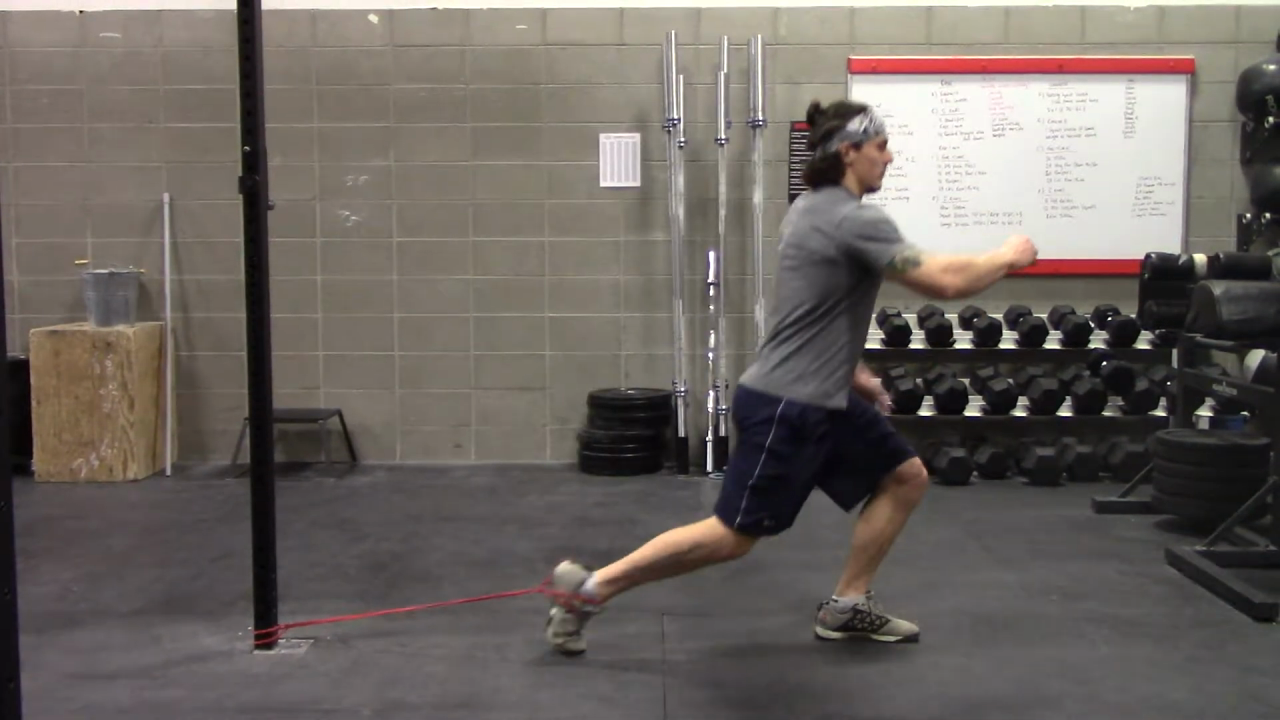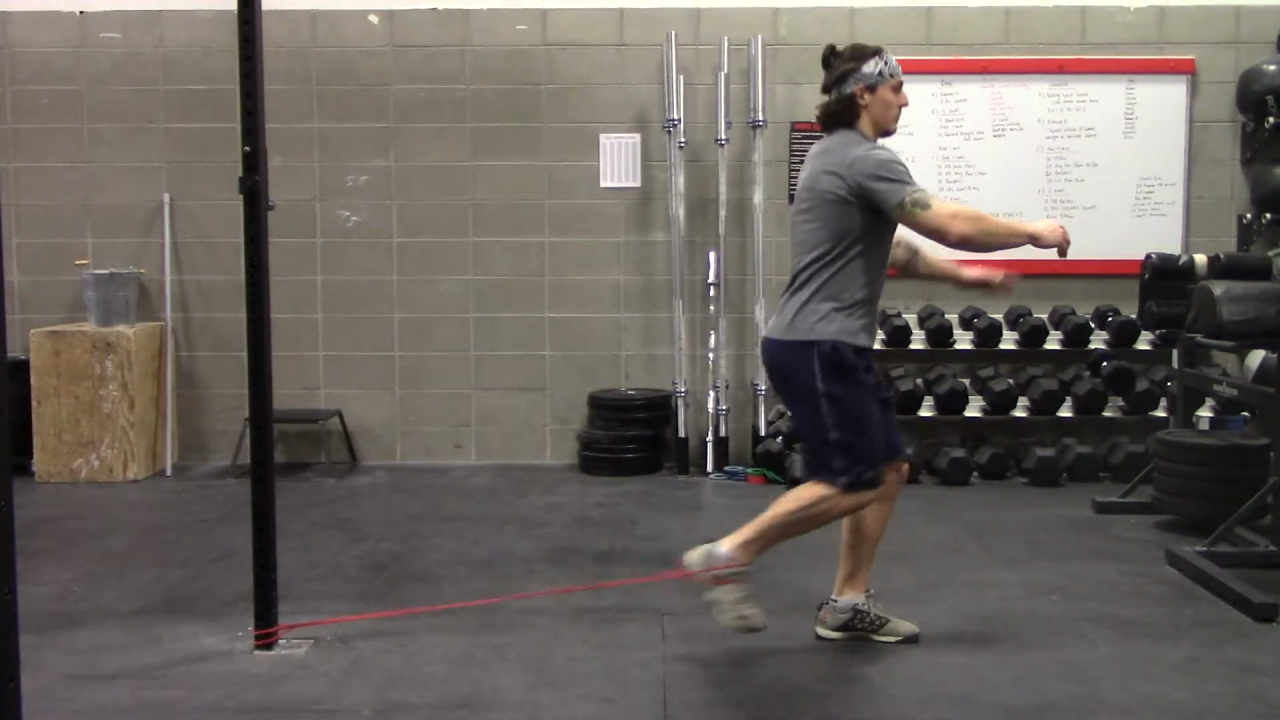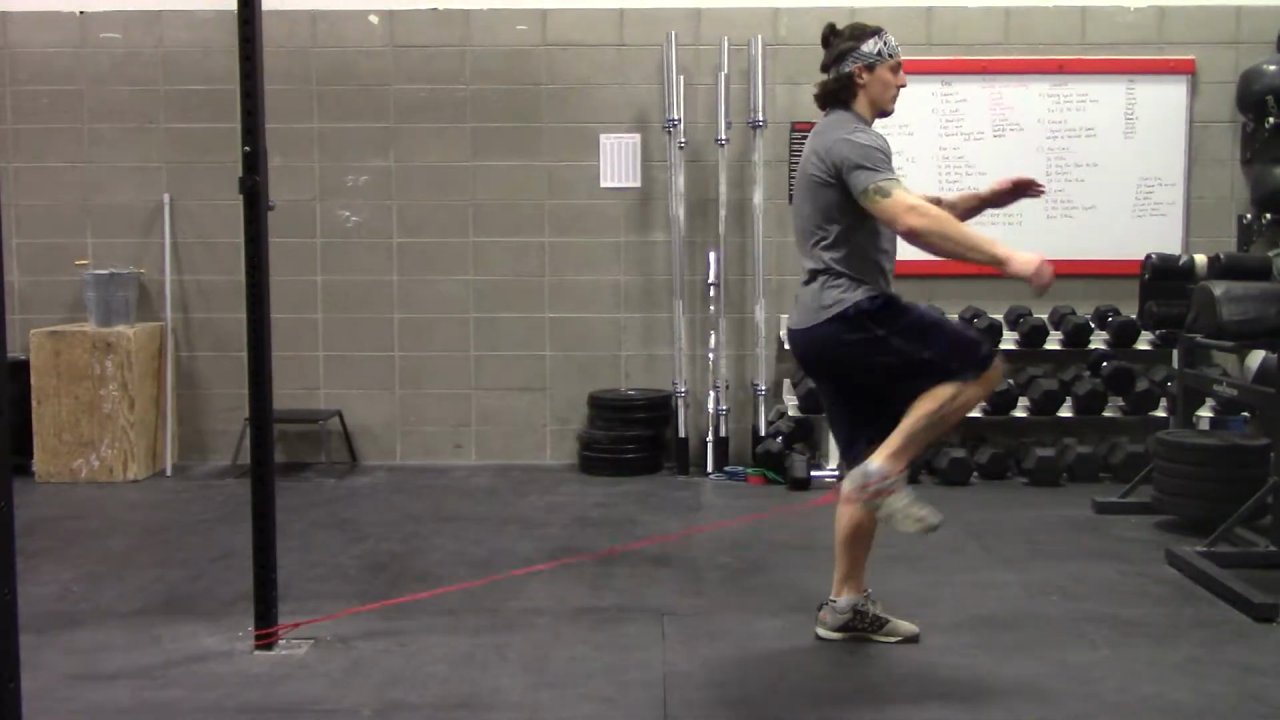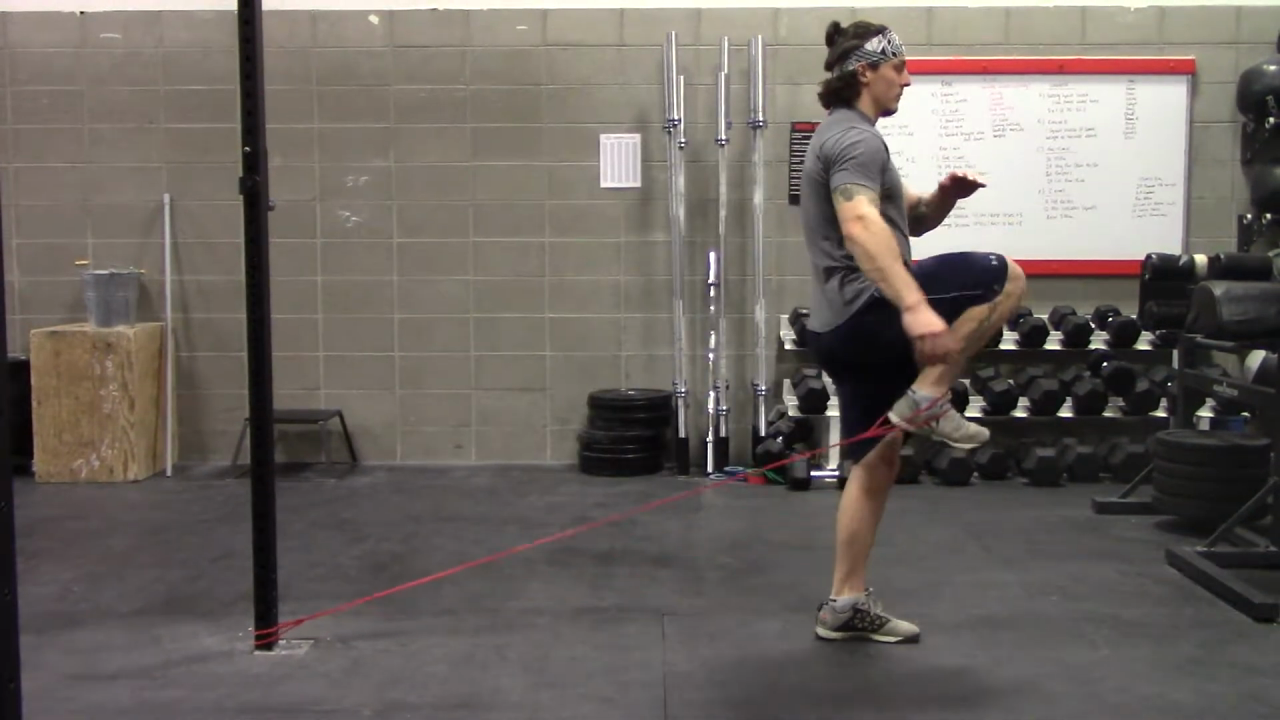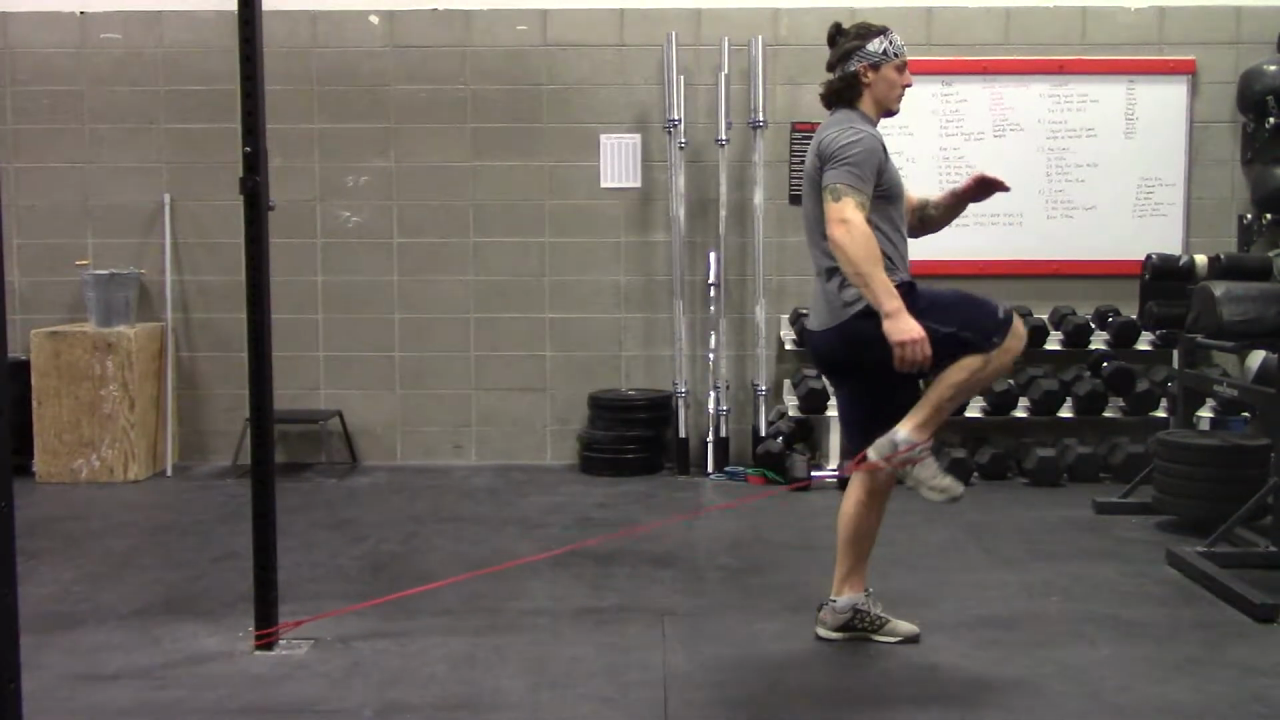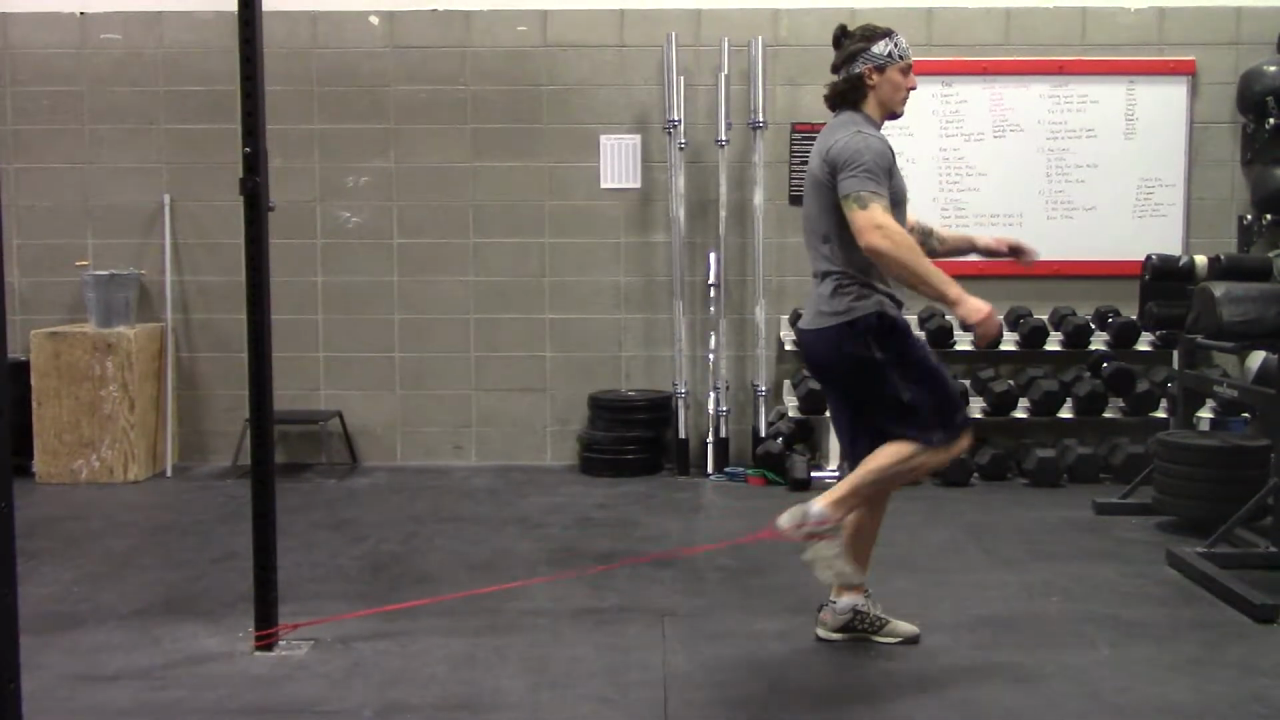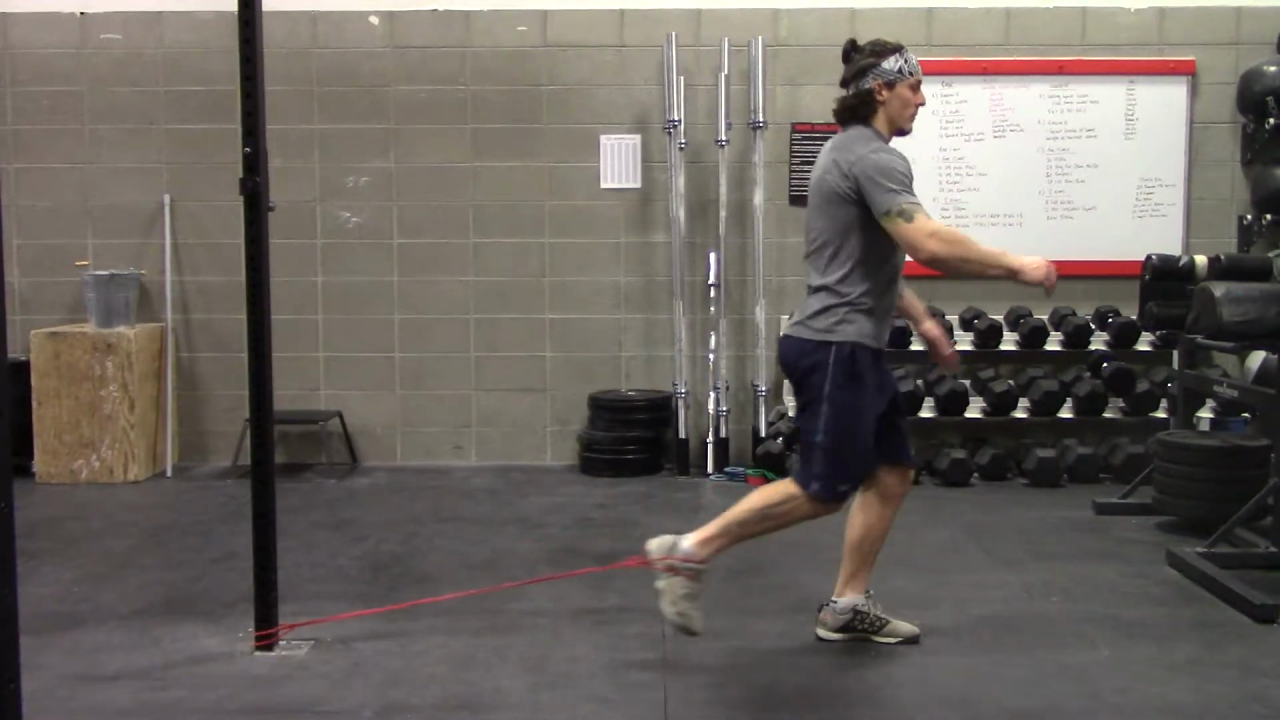
dt=0.2s
person 1, frame 1
left shoulder: (813, 209)
right shoulder: (855, 219)
right elbow: (944, 280)
left wrist: (855, 371)
right wrist: (1008, 258)
left hip: (818, 397)
right hip: (787, 405)
left knee: (906, 477)
right knee: (732, 535)
left ankle: (847, 605)
right ankle: (587, 587)
person 1, frame 2
left shoulder: (839, 155)
right shoulder: (863, 159)
left elbow: (884, 248)
right elbow: (951, 226)
left wrist: (961, 275)
right wrist: (1035, 232)
left hip: (826, 344)
right hip: (817, 348)
left knee: (888, 472)
right knee: (852, 485)
left ankle: (847, 604)
right ankle: (727, 557)
person 1, frame 3
left shoulder: (841, 136)
right shoulder: (852, 139)
left elbow: (907, 215)
right elbow: (910, 219)
left wrist: (985, 199)
right wrist: (1006, 257)
left hip: (829, 323)
right hip: (846, 317)
left knee: (870, 466)
right knee: (981, 366)
left ankle: (846, 605)
right ankle: (884, 472)
person 1, frame 4
left shoulder: (848, 136)
right shoulder: (853, 137)
left elbow: (907, 218)
right elbow: (861, 226)
left wrist: (944, 195)
right wrist: (914, 306)
left hip: (847, 325)
right hip: (868, 310)
left knee: (876, 463)
right knee: (1003, 280)
left ankle: (846, 605)
right ankle: (925, 400)
person 1, frame 5
left shoulder: (850, 138)
right shoulder: (853, 136)
left elbow: (910, 219)
right elbow: (846, 229)
left wrist: (960, 196)
right wrist: (893, 313)
left hip: (845, 328)
right hip: (866, 318)
left knee: (876, 469)
right knee: (1005, 335)
left ankle: (846, 604)
right ankle: (908, 441)
person 1, frame 6
left shoulder: (851, 139)
right shoulder: (859, 140)
left elbow: (901, 232)
right elbow: (877, 238)
left wrist: (975, 243)
right wrist: (959, 300)
left hip: (840, 329)
right hip: (857, 324)
left knee: (877, 468)
right knee: (944, 439)
left ankle: (846, 607)
right ankle: (823, 515)
person 1, frame 7
left shoulder: (852, 151)
right shoulder: (874, 157)
right elbow: (927, 243)
left wrist: (921, 318)
right wrist: (1017, 266)
left hip: (845, 342)
right hip: (836, 345)
left knee: (892, 474)
right knee: (821, 490)
left ankle: (847, 606)
right ankle: (686, 553)
